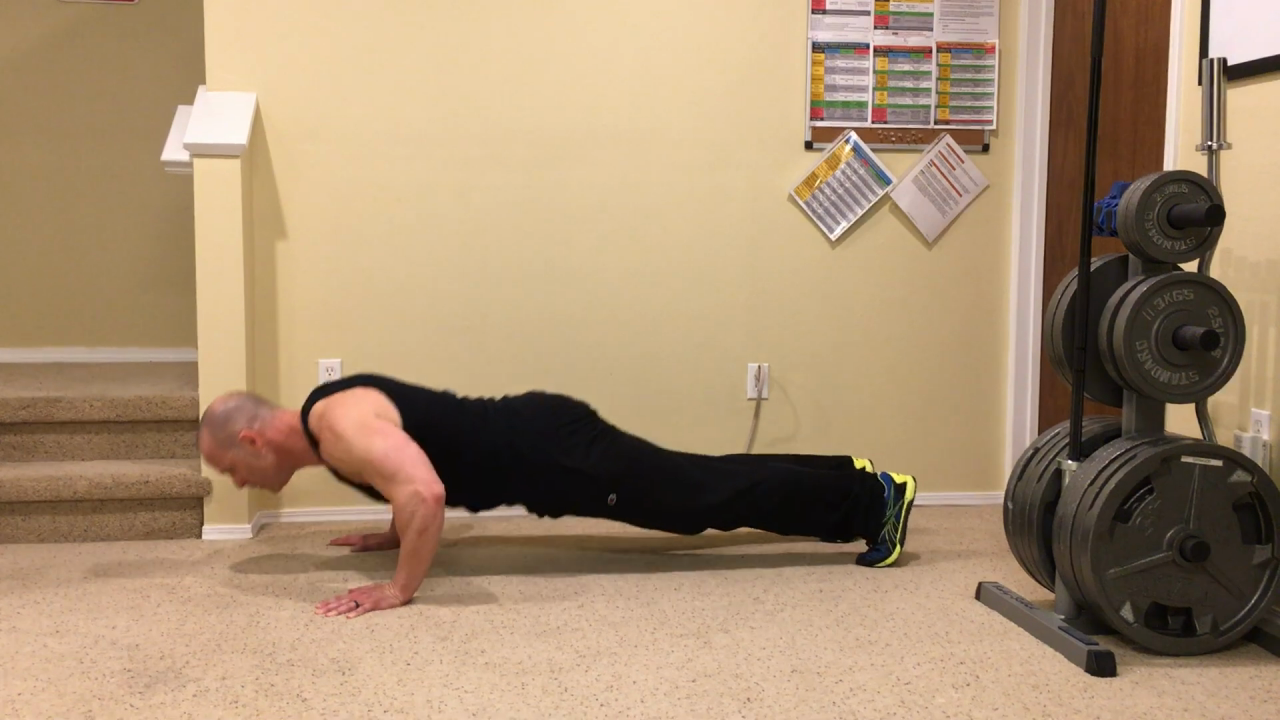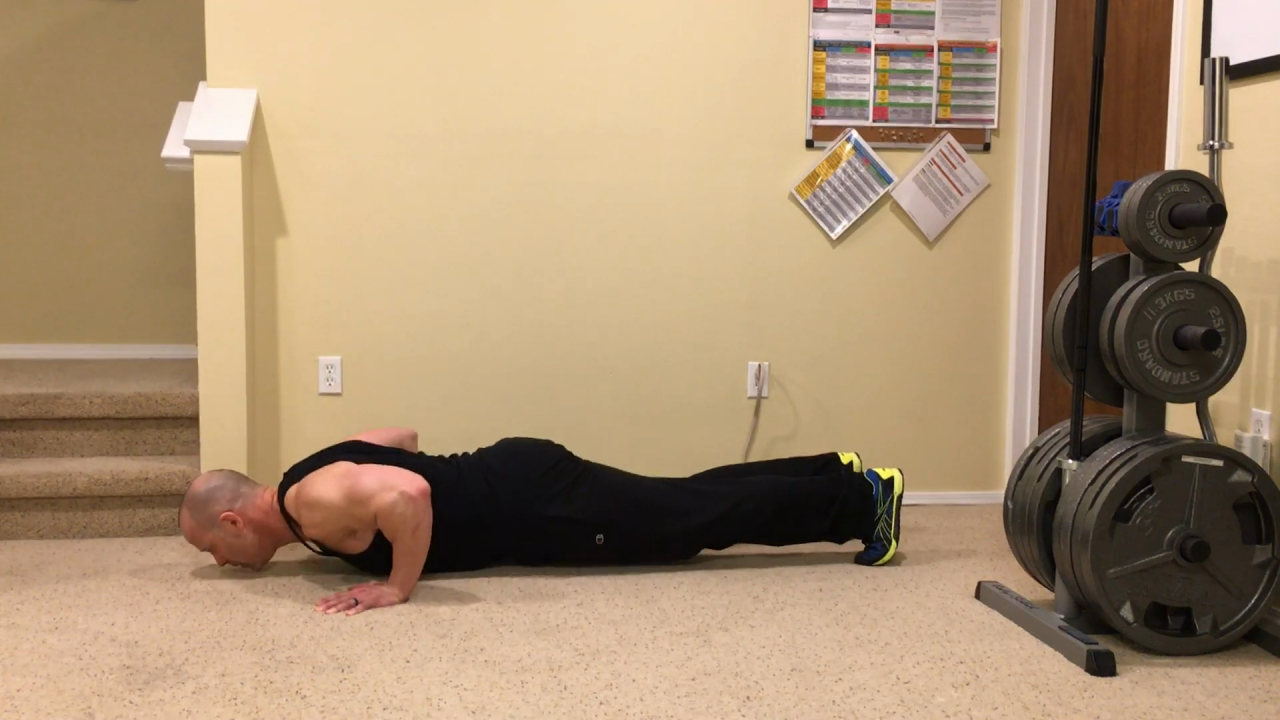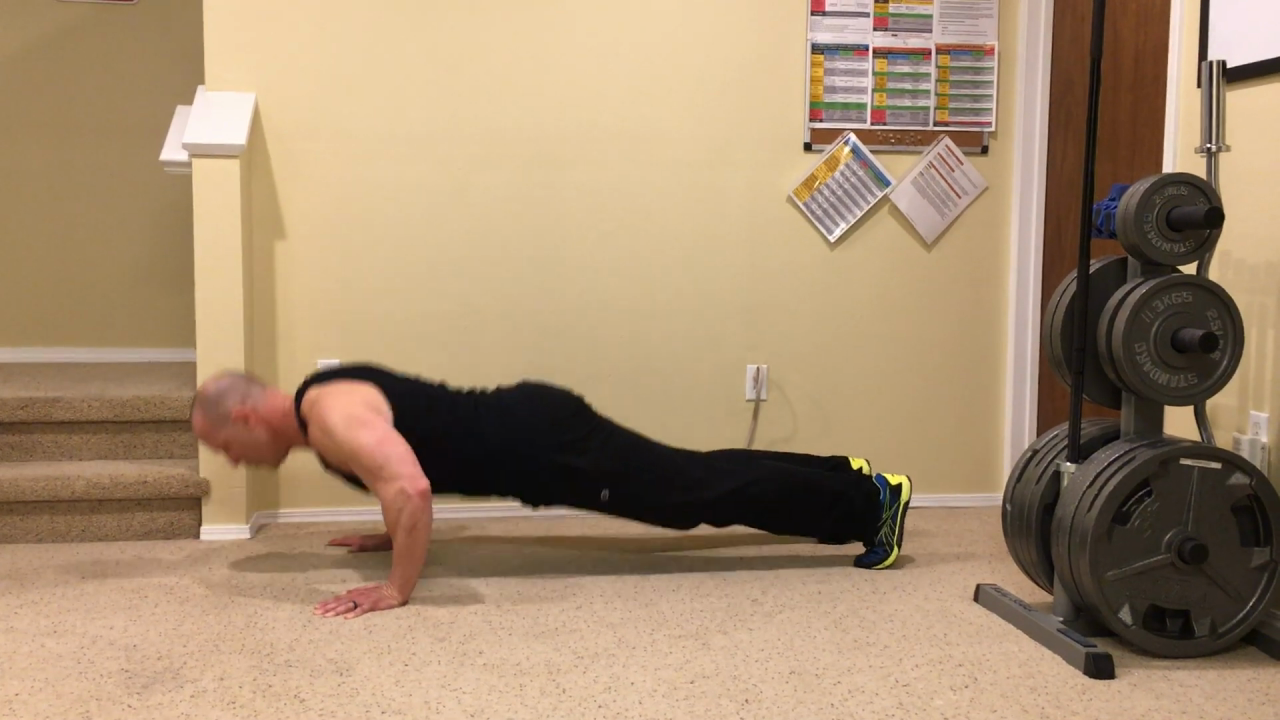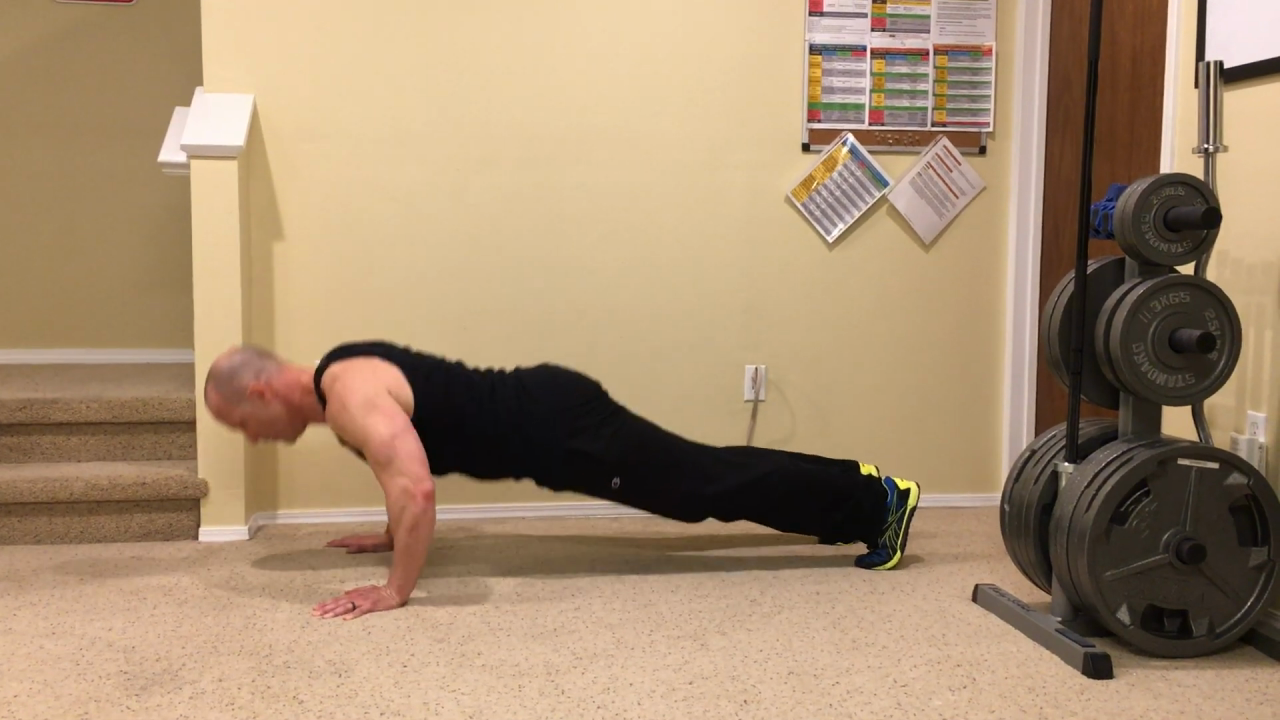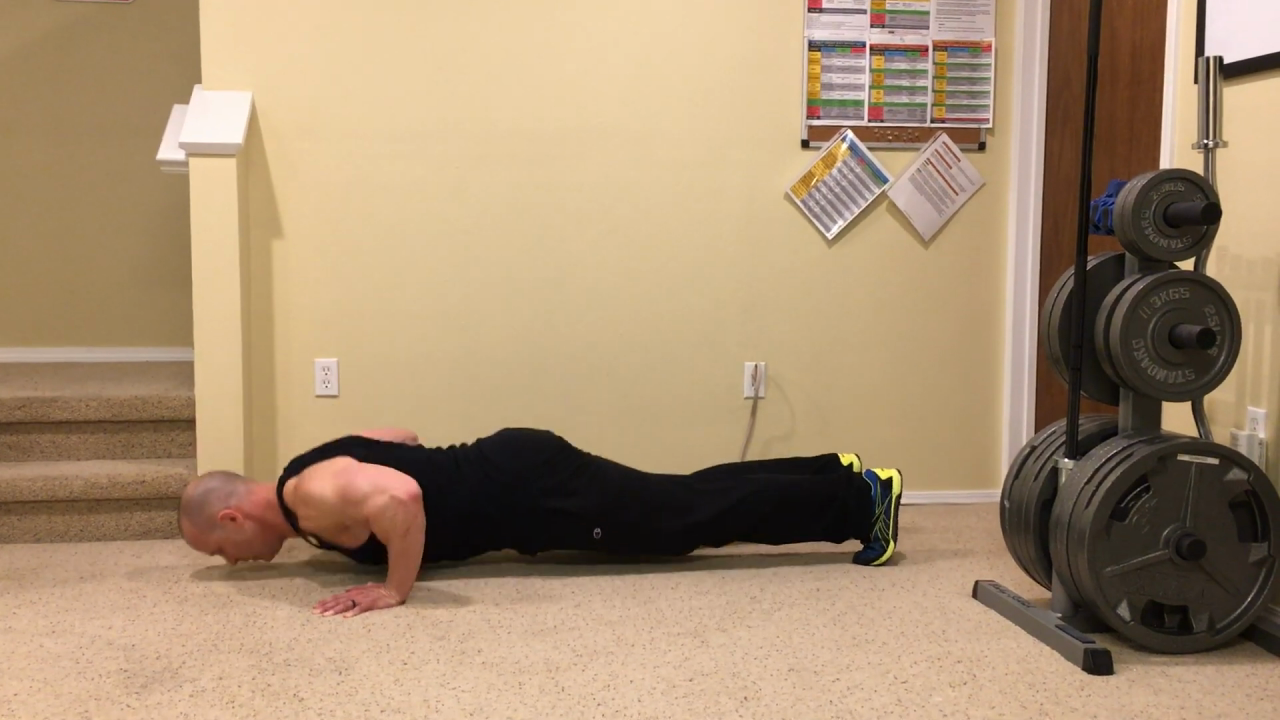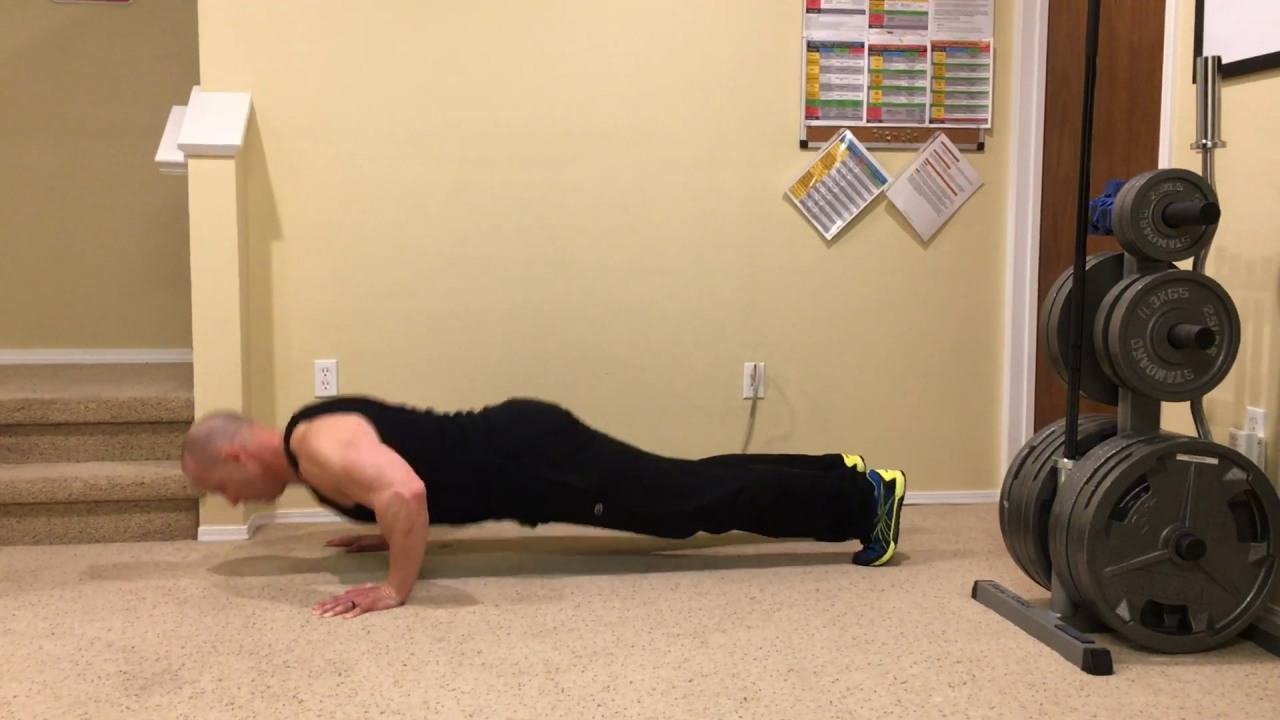
dt=0.4s
person 1, frame 1
left shoulder: (337, 427)
right shoulder: (334, 412)
left elbow: (426, 493)
left wrist: (399, 588)
right wrist: (393, 535)
left hip: (551, 454)
right hip: (533, 433)
left knee: (711, 498)
right knee: (705, 484)
left ankle: (874, 498)
right ankle: (851, 480)
person 1, frame 2
left shoulder: (312, 506)
right shoulder: (316, 478)
left elbow: (411, 493)
right elbow: (405, 438)
left wrist: (396, 586)
left hip: (532, 506)
right hip: (514, 476)
left knee: (701, 519)
right knee: (691, 501)
left ankle: (863, 495)
right ankle: (837, 475)
person 1, frame 3
left shoulder: (326, 418)
right shoulder: (325, 399)
left elbow: (411, 488)
left wrist: (397, 589)
right wrist: (392, 534)
left hip: (543, 446)
right hip: (526, 425)
left knee: (705, 492)
right knee: (698, 478)
left ankle: (869, 500)
right ankle: (851, 480)
person 1, frame 4
left shoulder: (348, 394)
right shoulder: (344, 376)
left elbow: (415, 488)
right elbow: (410, 471)
left wrist: (396, 590)
right wrist: (395, 533)
left hip: (560, 431)
right hip: (544, 415)
left knee: (716, 488)
right knee: (713, 476)
left ankle: (876, 503)
right ankle: (858, 488)
person 1, frame 5
left shoulder: (310, 499)
right shoulder: (315, 474)
left elbow: (403, 496)
right elbow: (406, 440)
left wrist: (394, 588)
right wrist: (376, 544)
left hip: (529, 494)
right hip: (511, 468)
left knee: (697, 514)
right knee: (691, 498)
left ankle: (861, 497)
right ankle: (839, 476)
person 1, frame 6
left shoulder: (313, 450)
right shoulder: (316, 429)
left elbow: (407, 492)
left wrist: (396, 588)
right wrist: (387, 531)
left hip: (532, 463)
right hip: (515, 440)
left knee: (701, 500)
right knee: (694, 485)
left ankle: (862, 498)
right ankle: (843, 478)
